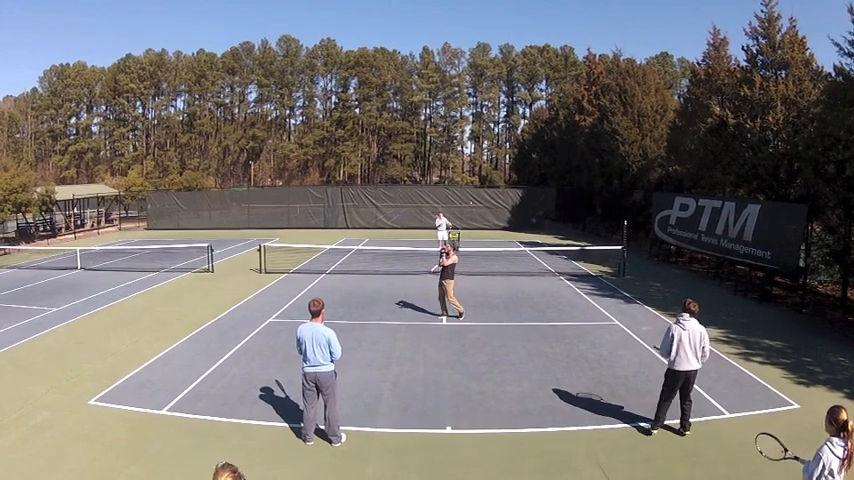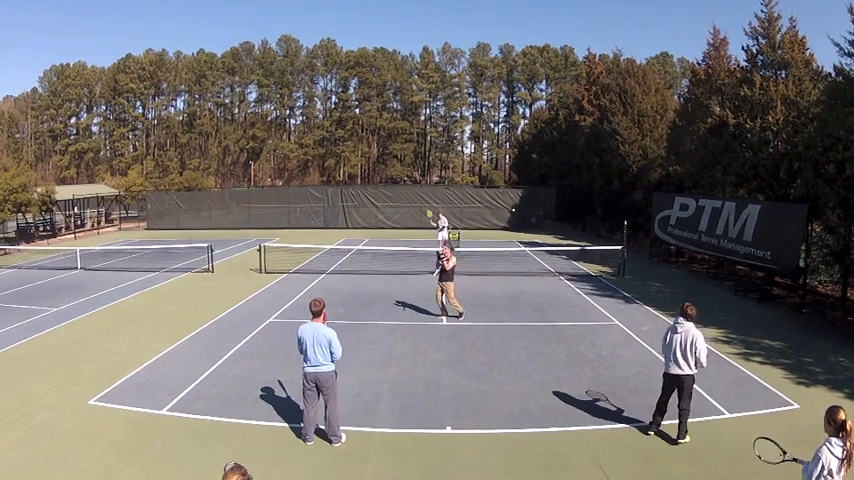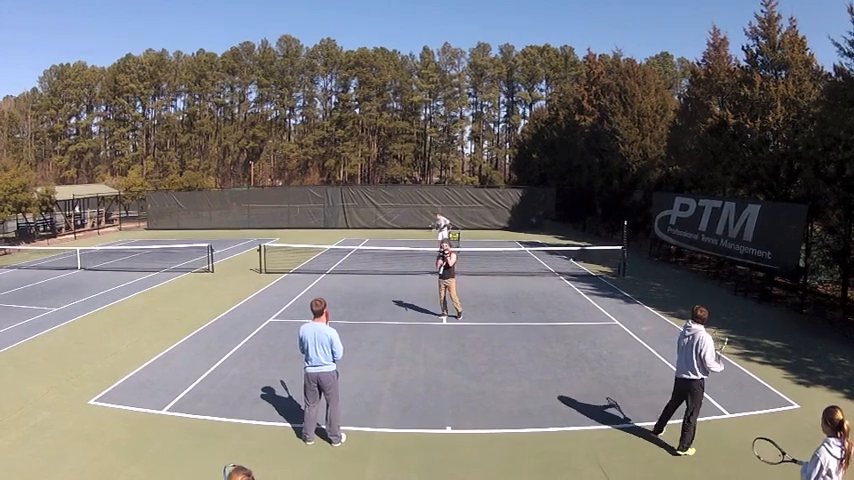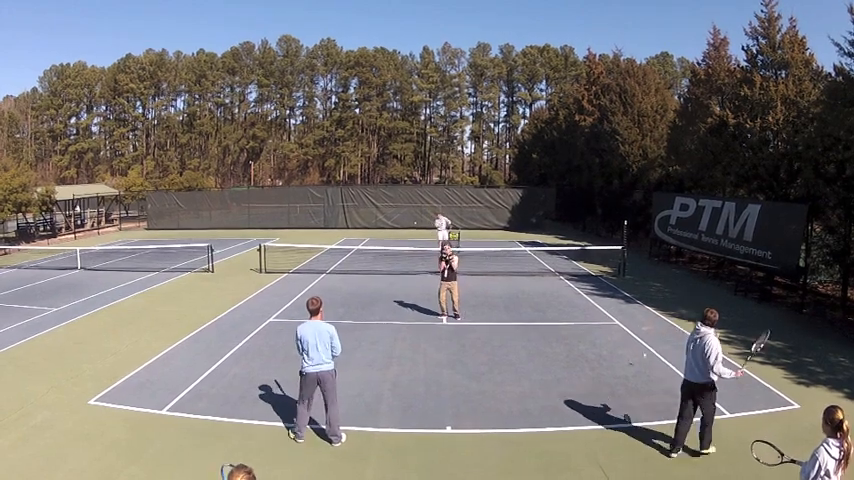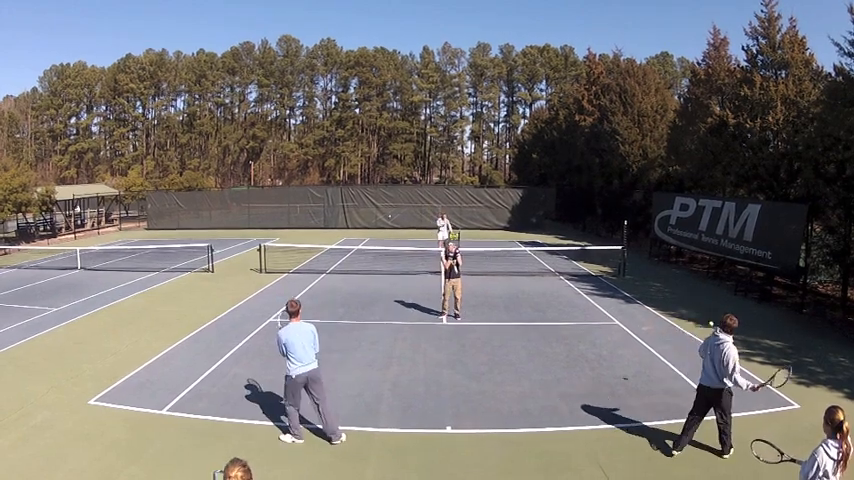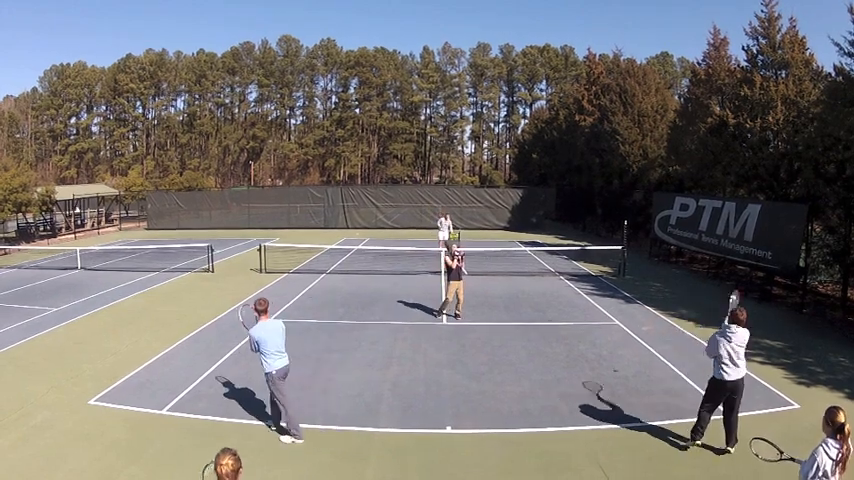
dt=0.3s
person 1, frame 1
left shoulder: (301, 330)
right shoulder: (328, 332)
left elbow: (300, 351)
right elbow: (336, 356)
left hip: (308, 372)
right hip: (326, 373)
left knee: (309, 406)
right knee: (331, 406)
left ankle: (308, 436)
right ankle: (335, 438)
person 1, frame 2
left shoulder: (302, 329)
right shoulder: (329, 333)
left elbow: (301, 350)
right elbow: (337, 356)
left hip: (308, 372)
right hip: (326, 373)
left knee: (309, 406)
right knee: (331, 406)
left ankle: (308, 436)
right ankle: (335, 437)
person 1, frame 3
left shoulder: (303, 329)
right shoulder: (331, 332)
left elbow: (302, 350)
right elbow: (338, 356)
left hip: (310, 372)
right hip: (328, 373)
left knee: (310, 406)
right knee: (332, 406)
left ankle: (308, 436)
right ankle: (335, 437)
person 1, frame 4
left shoulder: (300, 329)
right shoulder: (330, 329)
left elbow: (300, 351)
right elbow: (336, 352)
left hip: (308, 372)
right hip: (327, 371)
left knee: (304, 403)
right knee: (331, 405)
left ankle: (298, 433)
right ankle: (335, 437)
person 1, frame 5
left shoulder: (282, 333)
right shoulder: (310, 328)
left elbow: (283, 353)
right elbow: (316, 349)
left hip: (295, 374)
right hip: (313, 370)
left knee: (291, 405)
right knee: (321, 403)
left ankle: (295, 435)
right ankle: (335, 435)
person 1, frame 6
left shoulder: (254, 332)
right shoulder: (279, 324)
left elbow: (254, 349)
left hip: (273, 371)
right hip: (285, 365)
left knee: (282, 403)
right knee: (277, 396)
left ankle: (296, 435)
right ankle: (275, 422)
person 2, frame 1
left shoulder: (673, 328)
right shoulder: (701, 330)
left elbow: (663, 351)
right elbow: (705, 353)
left wrist: (672, 356)
left hip: (675, 369)
right hip: (692, 370)
left knee: (665, 398)
right knee: (686, 399)
left ankle: (656, 425)
right ankle: (685, 427)
person 2, frame 2
left shoulder: (670, 330)
right shoulder: (696, 334)
left elbow: (664, 351)
right elbow: (701, 359)
right wrist: (696, 366)
left hip: (670, 372)
right hip: (687, 375)
left knee: (663, 400)
right knee: (684, 406)
left ankle: (653, 426)
right ankle: (682, 435)
person 2, frame 3
left shoulder: (683, 334)
right shoulder: (705, 337)
right elbow: (709, 364)
right wrist: (721, 365)
left hip: (680, 378)
right hip: (695, 380)
left knee: (673, 404)
right knee: (691, 414)
left ankle: (658, 429)
right ankle: (684, 447)
person 2, frame 4
left shoulder: (693, 336)
right shoulder: (712, 341)
right elbow: (715, 368)
right wrist: (734, 373)
left hip: (688, 381)
right hip: (705, 385)
left knee: (684, 416)
right knee: (708, 415)
left ankle: (675, 448)
right ankle: (705, 446)
person 2, frame 5
left shoulder: (710, 339)
right shoulder: (730, 350)
left elbow: (702, 353)
right elbow: (733, 376)
right wrist: (750, 386)
left hip: (704, 387)
right hip: (721, 390)
left knee: (694, 417)
right knee: (724, 421)
left ankle: (677, 446)
right ankle: (726, 449)
person 2, frame 6
left shoulder: (718, 337)
right shoulder: (744, 334)
left elbow: (710, 353)
left hip: (719, 381)
right hip: (737, 381)
left knee: (706, 409)
right knee: (731, 414)
left ankle: (696, 437)
right ankle: (730, 444)
